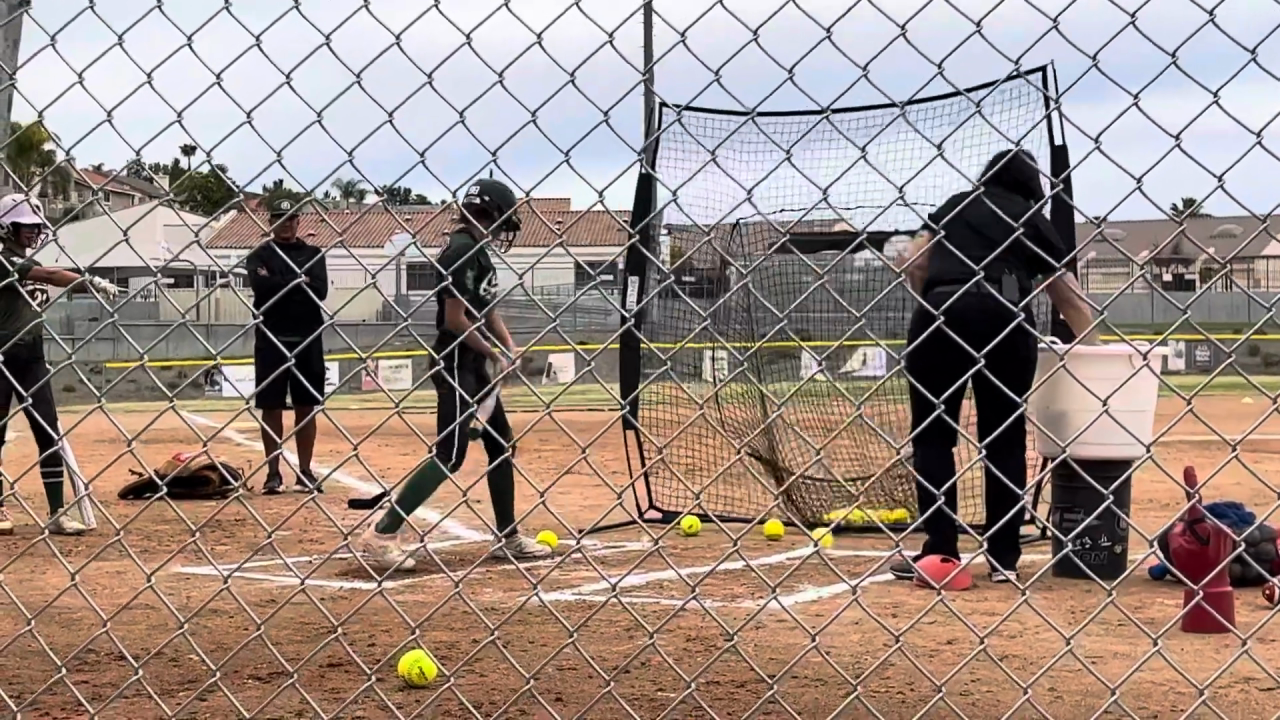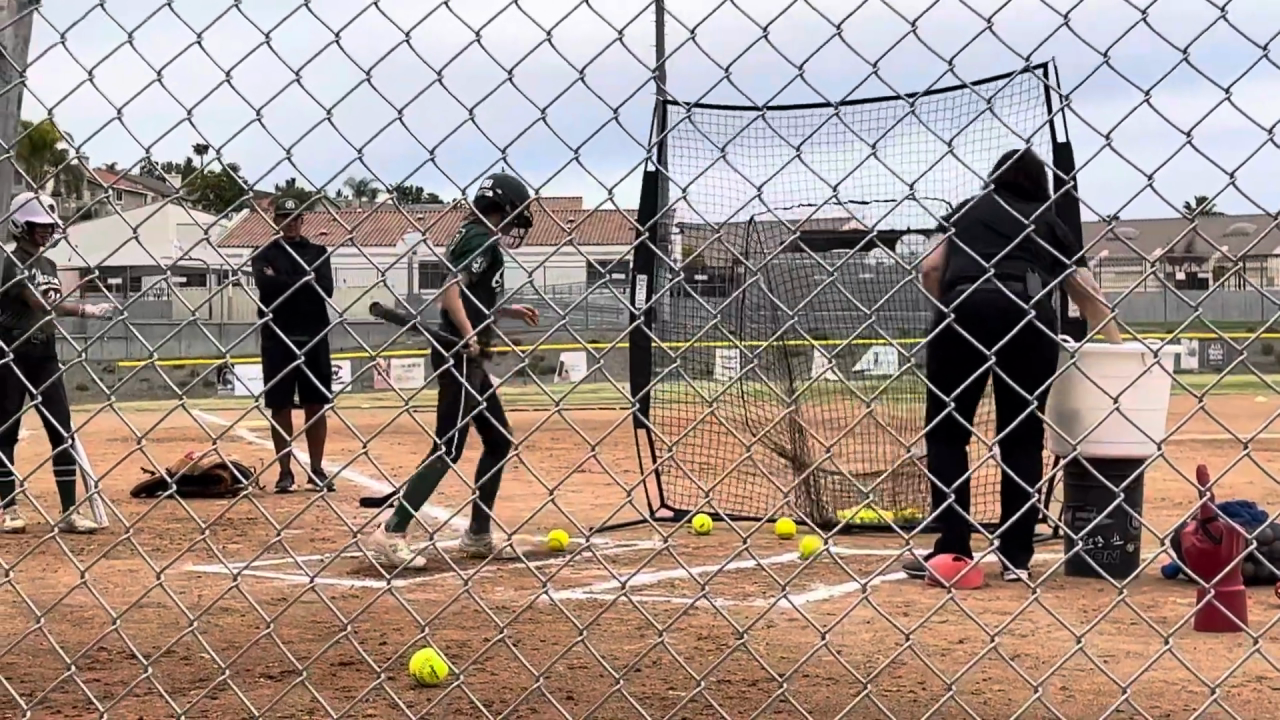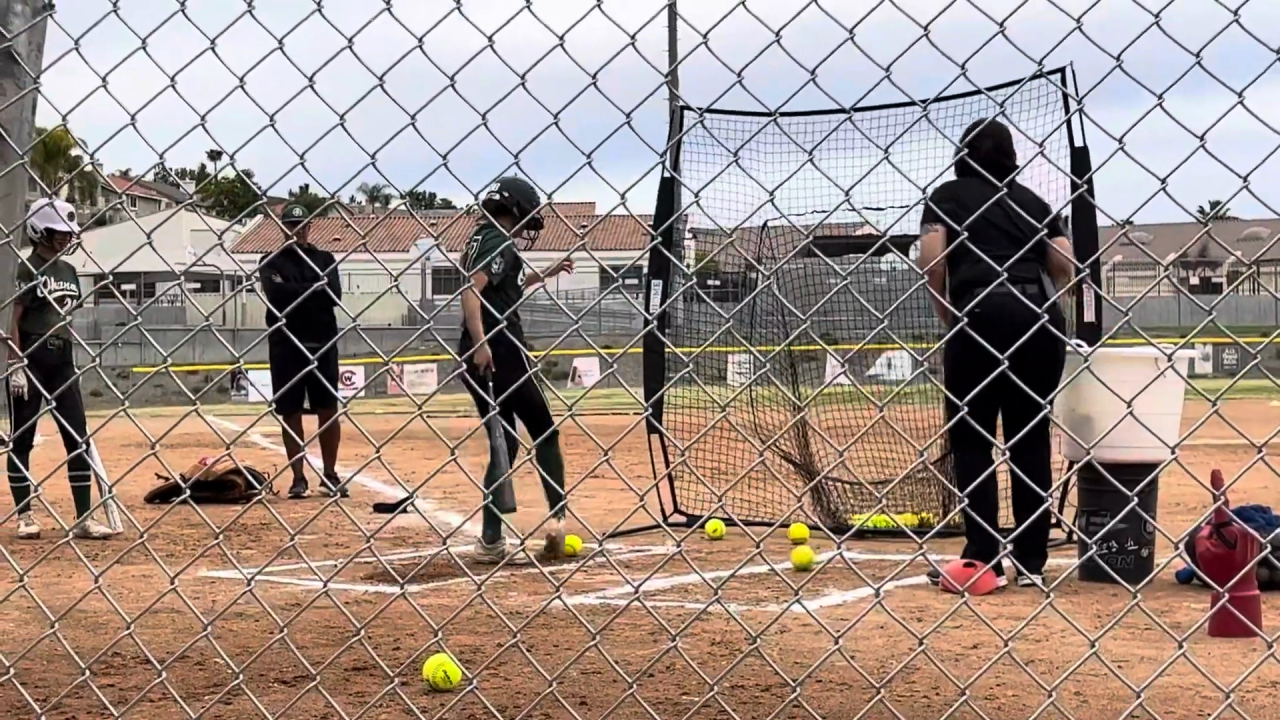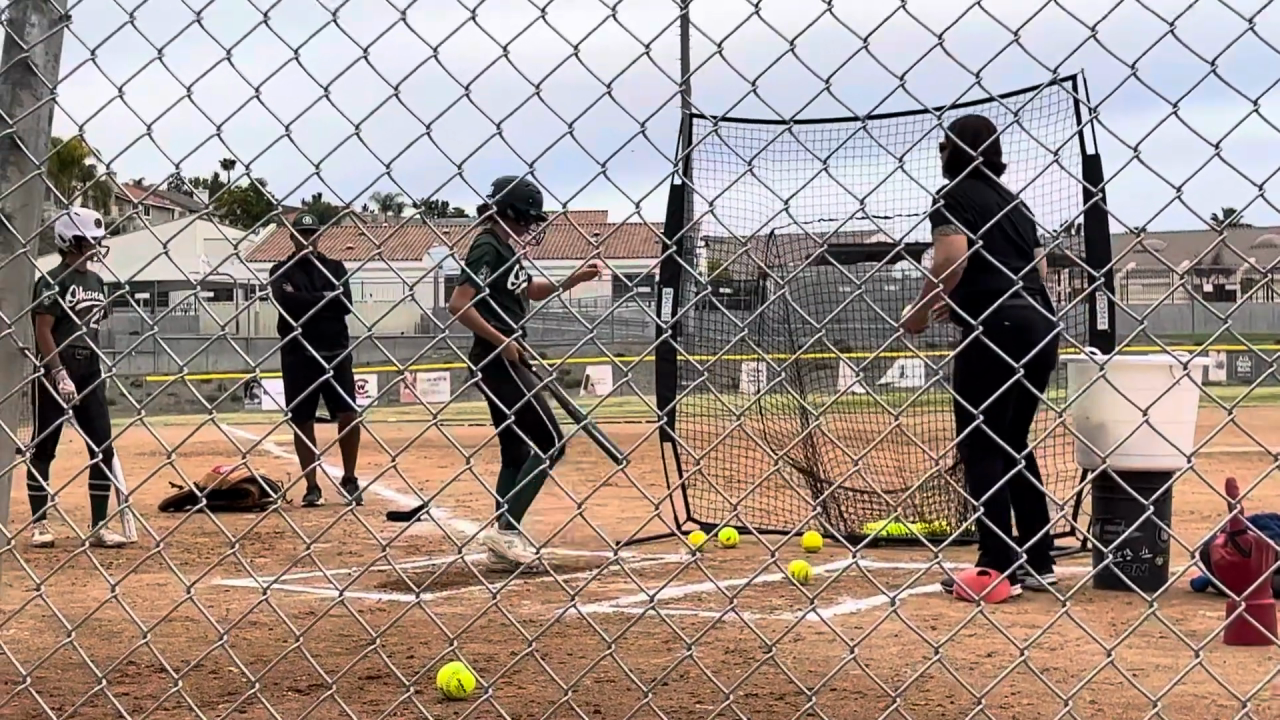
dt=0.4s
person 1, frame 1
left shoulder: (954, 205)
right shoulder: (1034, 220)
left elbow: (911, 264)
right elbow: (1071, 299)
left hip: (941, 312)
right hip: (1005, 317)
left knee: (932, 434)
right knee: (1005, 437)
left ankle: (941, 551)
right ankle: (1004, 557)
person 1, frame 2
left shoulder: (966, 209)
right shoulder: (1051, 224)
left elbow: (930, 270)
right elbow: (1089, 296)
left hip: (965, 310)
right hip: (1029, 315)
left knee: (946, 432)
right knee: (1022, 435)
left ankle: (953, 550)
right ankle: (1017, 556)
person 1, frame 3
left shoulder: (947, 195)
right shoulder: (1032, 200)
left elbow: (931, 260)
right elbow: (1066, 265)
left wrist: (944, 310)
left hip: (983, 316)
right hip: (1040, 317)
left knee: (971, 438)
right knee: (1031, 441)
left ankle: (984, 560)
right ankle: (1031, 562)
person 1, frame 4
left shoulder: (953, 196)
right shoulder: (1014, 201)
left elbow: (951, 261)
right elbow: (1040, 271)
left wrist: (921, 311)
left hip: (995, 328)
right hip: (1040, 325)
left knee: (981, 448)
right knee: (1016, 445)
left ankle: (999, 569)
right ankle: (1038, 563)
person 2, frame 1
left shoulder: (474, 250)
right shoulder: (465, 250)
left elbow: (486, 310)
right elbow: (454, 318)
left wrist: (509, 348)
right wrist: (491, 354)
left hip: (471, 363)
right hip: (458, 362)
left knee: (502, 445)
right knee: (449, 455)
left ankle: (508, 538)
right ankle: (382, 533)
person 2, frame 2
left shoulder: (475, 237)
right shoulder: (481, 239)
right elbow: (450, 293)
left wrist: (509, 310)
right wrist: (468, 335)
left hip: (466, 356)
right hip: (461, 355)
left knee: (499, 441)
right knee: (448, 449)
left ankle: (479, 533)
right ankle: (391, 532)
person 2, frame 3
left shoulder: (479, 240)
right shoulder: (499, 243)
right elbow: (471, 291)
left wrist: (545, 273)
right wrist: (480, 341)
left hip: (477, 357)
right hip: (502, 352)
left knee: (504, 444)
right knee: (545, 433)
left ankle: (491, 540)
right ankle: (556, 517)
person 2, frame 4
left shoulder: (506, 249)
right shoulder: (489, 248)
left elbow: (527, 291)
right elbow: (458, 305)
left wrist: (575, 280)
right wrist: (503, 341)
left hip: (497, 361)
right hip: (499, 360)
left knee: (517, 453)
right knee: (550, 444)
left ankle: (503, 547)
right ankle: (505, 529)
person 3, frame 1
left shoulder: (32, 266)
right elbow: (51, 275)
left wrist: (36, 353)
right wrist: (92, 282)
left hip: (32, 357)
left knee: (49, 435)
left ankle: (57, 513)
person 3, frame 2
left shoulder: (48, 265)
right elbow: (40, 303)
right wrist: (86, 310)
left hip: (46, 354)
left knee: (63, 433)
left ankle: (69, 512)
person 3, frame 3
left shoulder: (68, 270)
right shoulder: (27, 269)
right elbow: (12, 322)
right wrist: (15, 367)
left hip: (62, 360)
right hip: (30, 360)
left knee: (78, 439)
right knee: (22, 439)
left ankle: (84, 518)
right ankle: (24, 515)
person 3, frame 4
left shoulder: (96, 281)
right shoulder: (53, 280)
right elbow: (43, 332)
right wrist: (59, 374)
left hip: (90, 370)
right hip: (57, 370)
left knee: (103, 448)
right knee: (44, 449)
left ankle: (99, 526)
right ankle: (39, 524)
person 4, frame 1
left shoulder: (313, 254)
right shoulder: (259, 255)
left elbow: (320, 291)
right elbow: (261, 286)
left wrist: (280, 286)
right wrist: (299, 283)
left hip: (307, 340)
right hip: (271, 340)
left knee: (307, 407)
right knee: (271, 408)
left ankle: (305, 472)
right ankle: (273, 472)
person 4, frame 2
left shoulder: (318, 253)
right shoulder: (264, 254)
left elbow: (326, 289)
right elbow: (267, 286)
left wrist: (287, 285)
right wrist: (305, 282)
left hip: (313, 338)
right hip: (278, 339)
left knee: (316, 406)
right knee: (280, 407)
left ankle: (316, 470)
right ankle: (285, 471)
person 4, frame 3
left shoulder: (325, 259)
right shoulder: (271, 262)
left elbow: (334, 296)
right elbow: (276, 293)
left wrist: (295, 293)
right wrist: (313, 289)
left hip: (322, 344)
right hip: (286, 345)
left knee: (328, 410)
right knee: (290, 413)
left ankle: (329, 475)
right ankle: (298, 477)
person 4, frame 4
left shoulder: (335, 267)
right shoulder: (281, 271)
left elbow: (345, 304)
right elbow: (286, 302)
left wrist: (306, 302)
right wrist: (324, 298)
left hip: (335, 352)
right hip: (298, 354)
left knee: (349, 416)
right knee: (302, 421)
left ankle: (349, 478)
right ankle: (311, 486)
